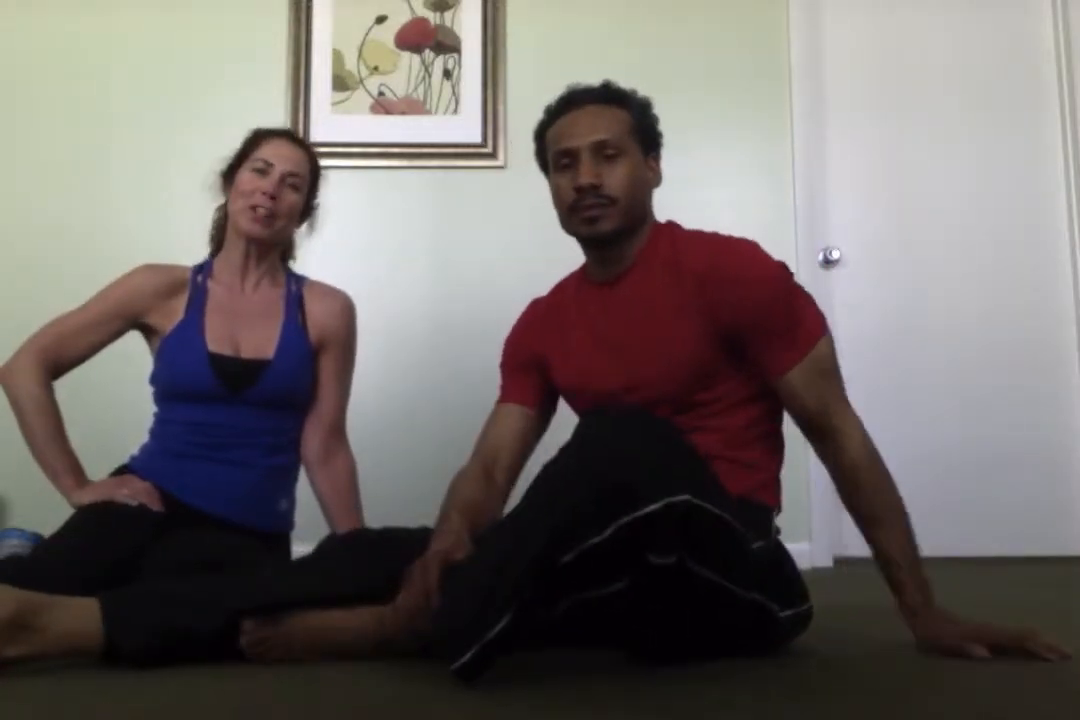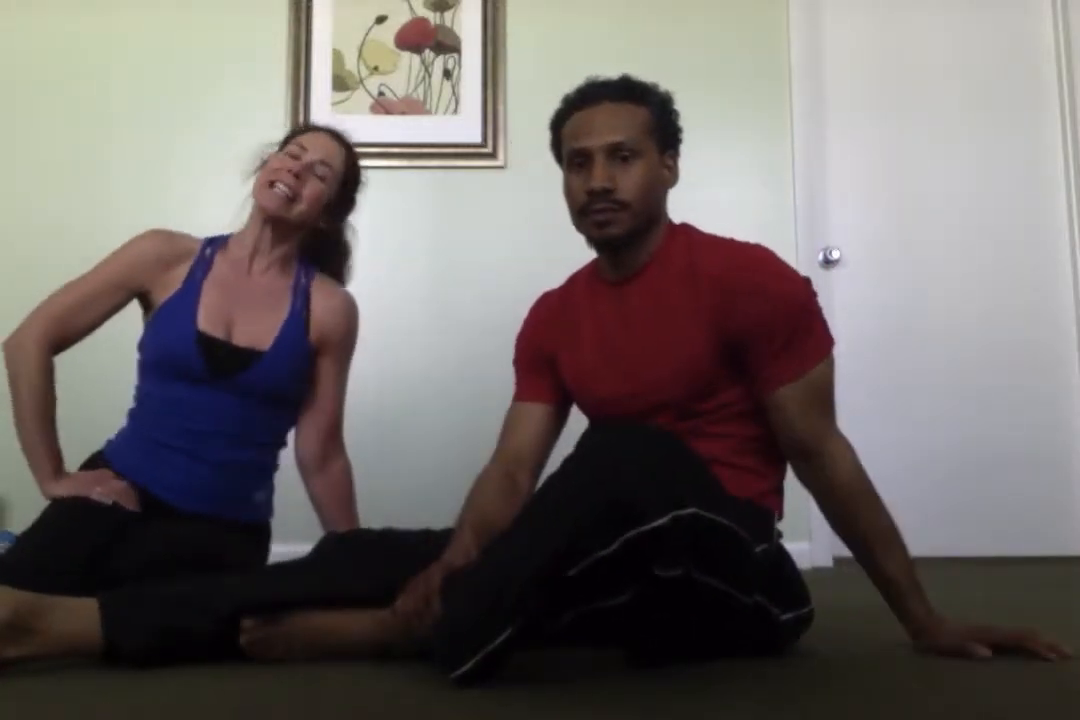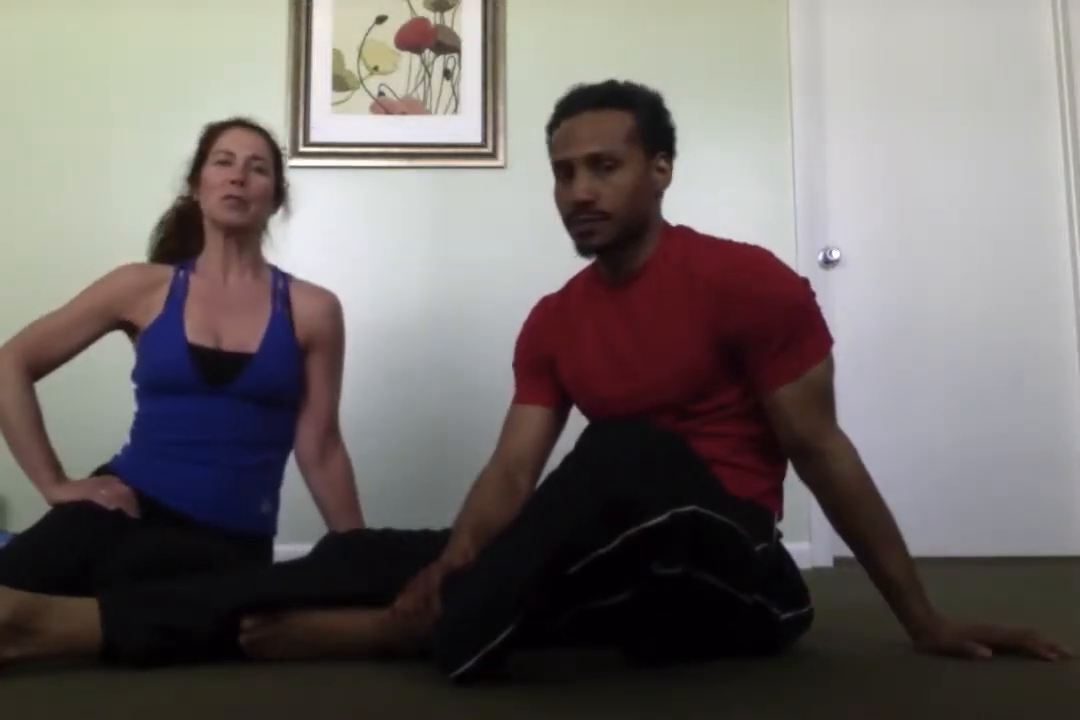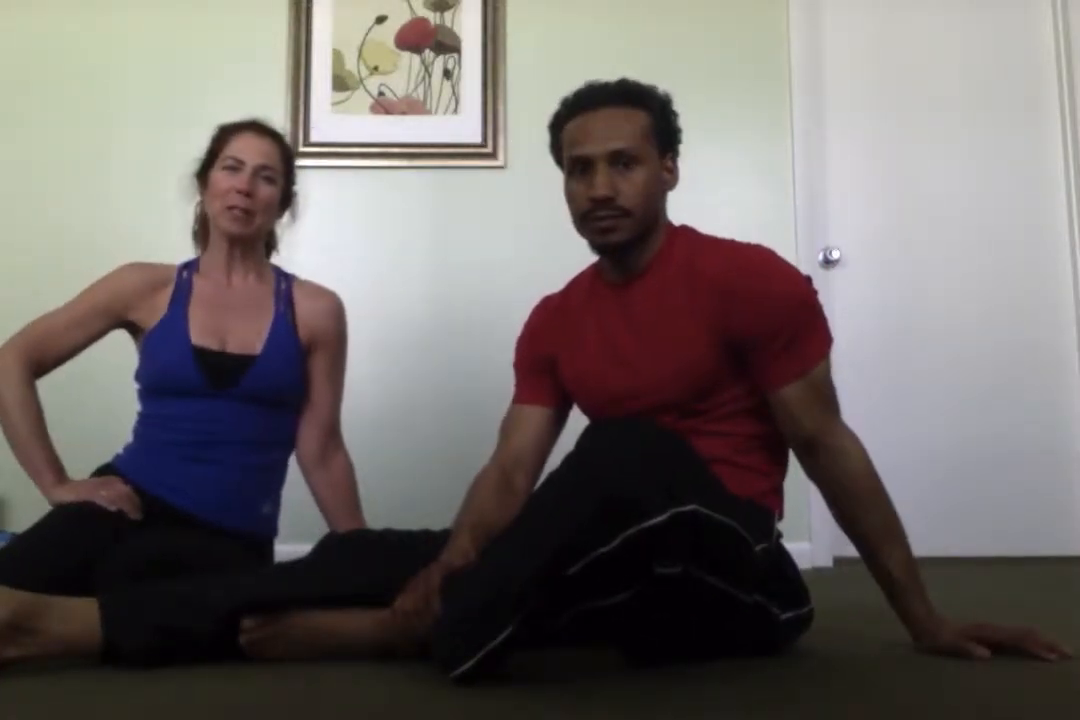
dt=0.7s
person 1, frame 1
left shoulder: (733, 273)
right shoulder: (543, 325)
left elbow: (838, 434)
right elbow: (489, 473)
left wrist: (925, 614)
right wrist: (442, 557)
left hip: (733, 569)
right hip: (618, 571)
left knee: (626, 439)
right knee: (371, 555)
left ankle: (407, 632)
person 1, frame 2
left shoulder: (748, 280)
right shoulder: (553, 319)
left elbow: (820, 453)
right elbow: (511, 474)
left wrist: (924, 623)
right wrist: (452, 564)
left hip: (735, 572)
right hip: (617, 570)
left knee: (630, 451)
right knee: (375, 553)
left ankle: (411, 635)
person 1, frame 3
left shoulder: (746, 281)
right shoulder: (553, 323)
left elbow: (820, 452)
right elbow: (511, 475)
left wrist: (923, 620)
right wrist: (448, 568)
left hip: (734, 572)
right hip: (620, 573)
left knee: (629, 446)
right knee: (374, 552)
left ankle: (408, 635)
person 1, frame 4
left shoulder: (750, 282)
right shoulder: (554, 322)
left elbow: (828, 448)
right elbow: (510, 477)
left wrist: (924, 621)
right wrist: (451, 567)
left hip: (735, 570)
right hip: (617, 573)
left knee: (628, 444)
right knee: (374, 553)
left ankle: (413, 637)
person 2, frame 1
left shoulder: (326, 312)
right shoulder: (162, 290)
left elbow: (324, 450)
right wrist: (78, 487)
left hip: (250, 534)
right hip: (152, 503)
person 2, frame 2
left shoulder: (329, 308)
right shoulder: (166, 258)
left elbow: (321, 454)
right wrist: (53, 478)
left hip: (228, 528)
right hip: (123, 493)
person 2, frame 3
left shoulder: (312, 309)
right shoulder: (143, 287)
left elbow: (320, 450)
right wrist: (56, 484)
left hip: (230, 537)
right hip: (129, 504)
person 2, frame 4
left shoulder: (315, 310)
right shoulder: (147, 287)
left elbow: (321, 451)
right wrist: (56, 485)
left hip: (232, 536)
right hip: (132, 503)
